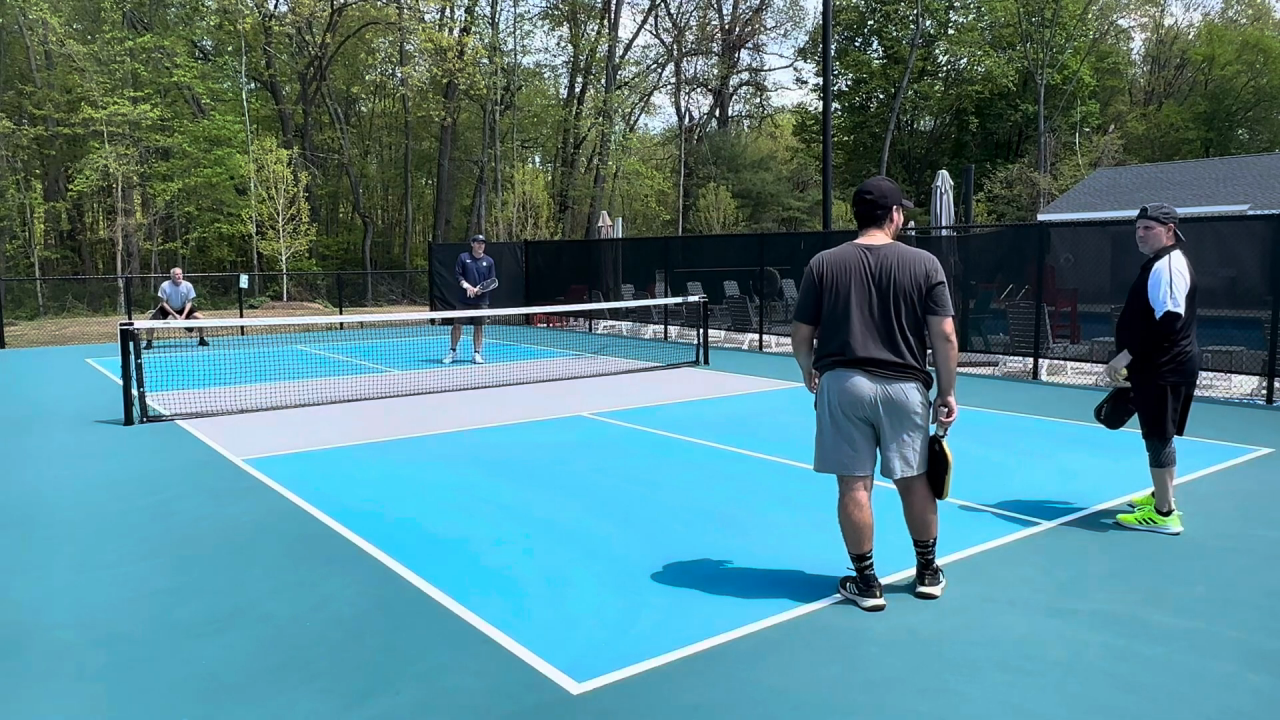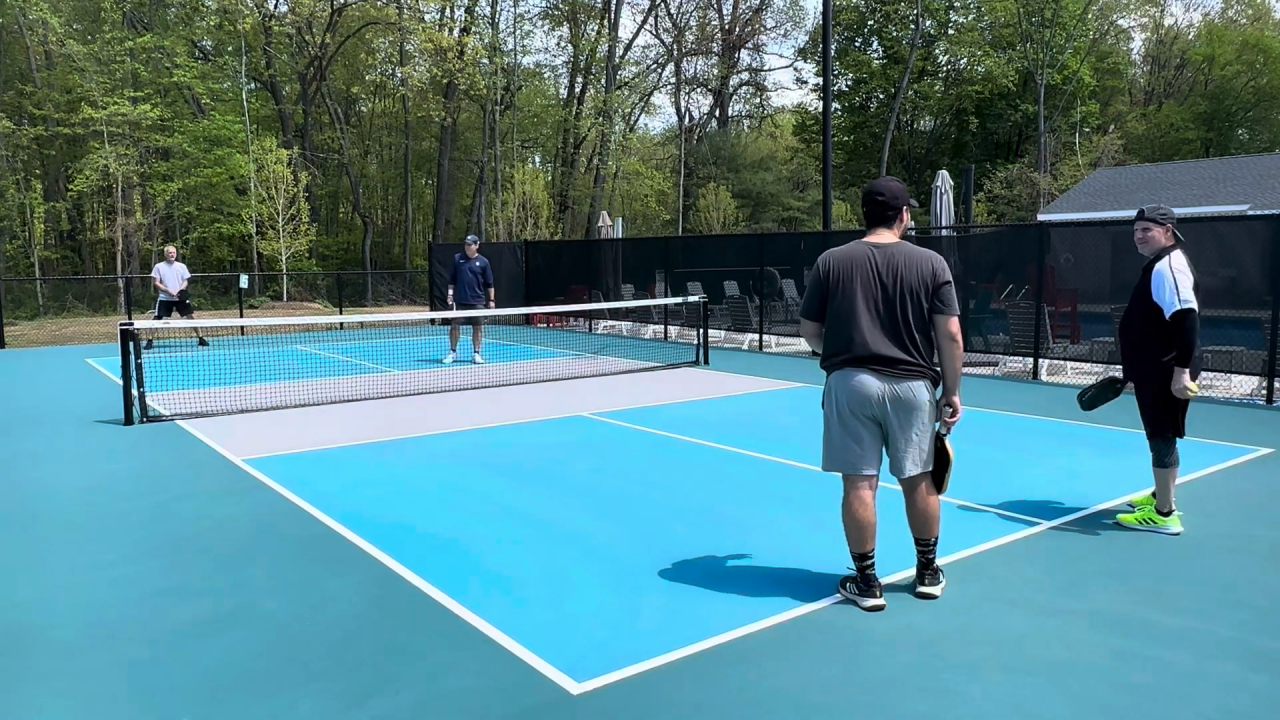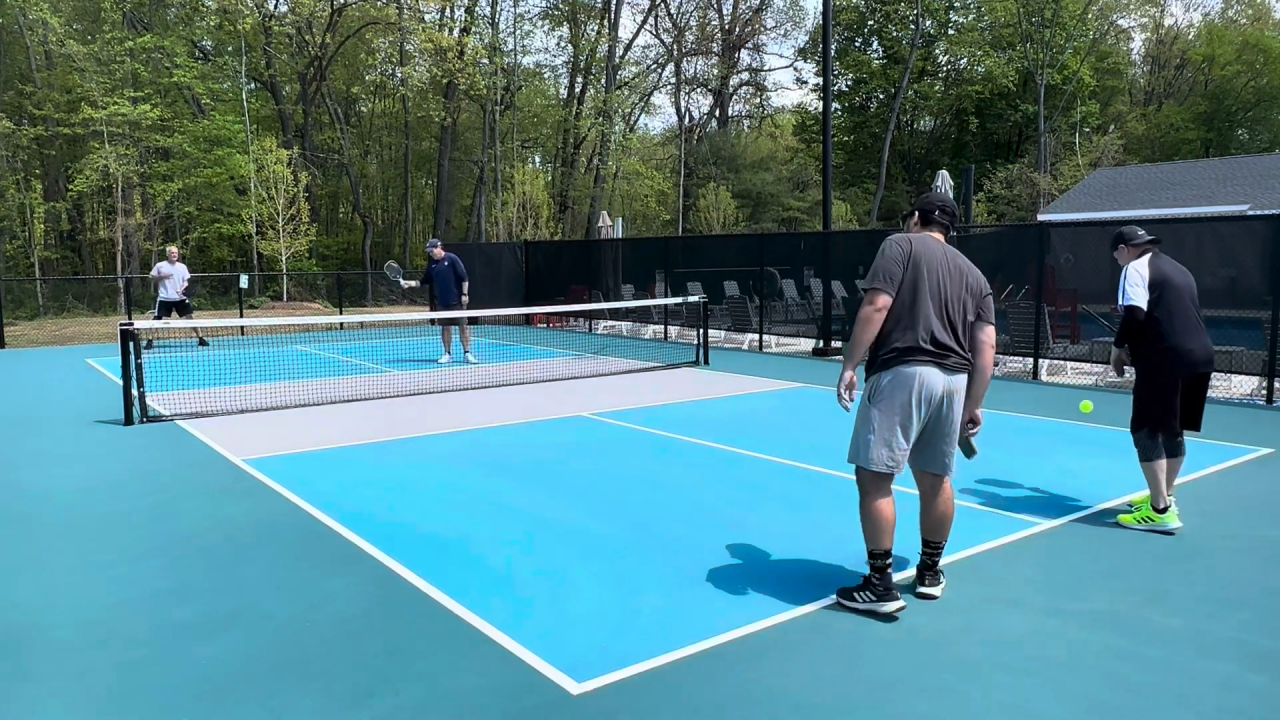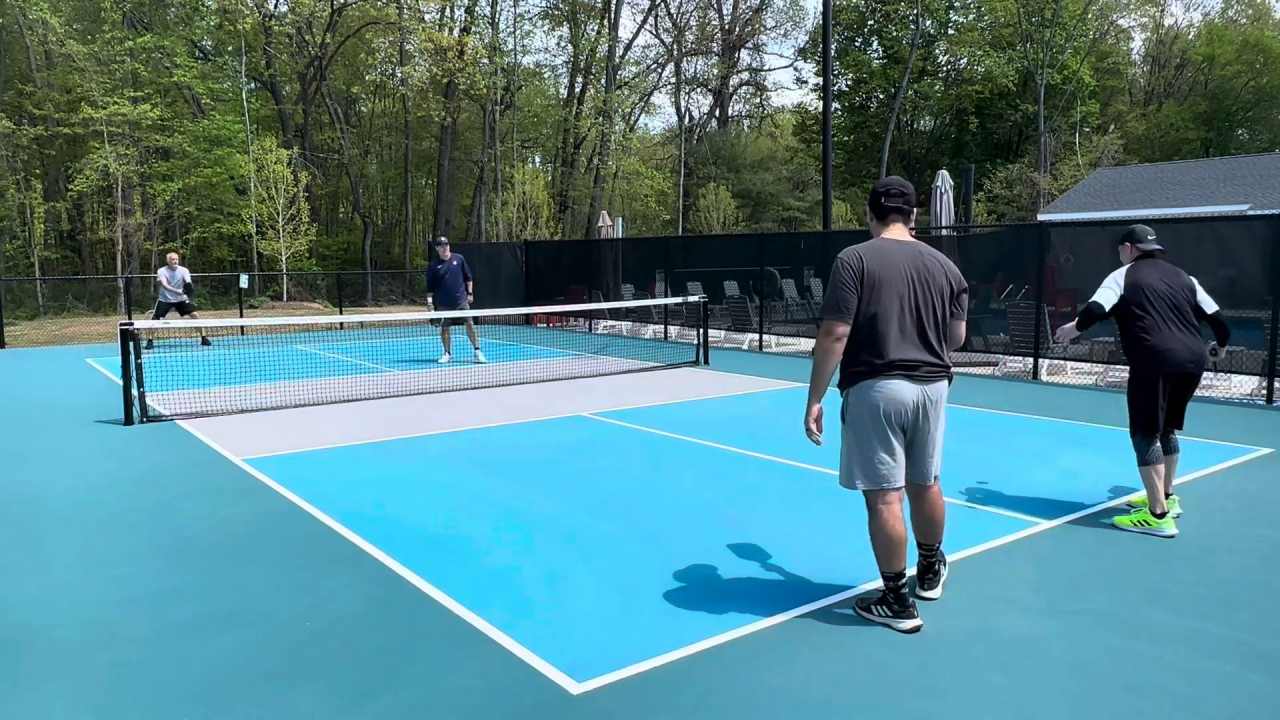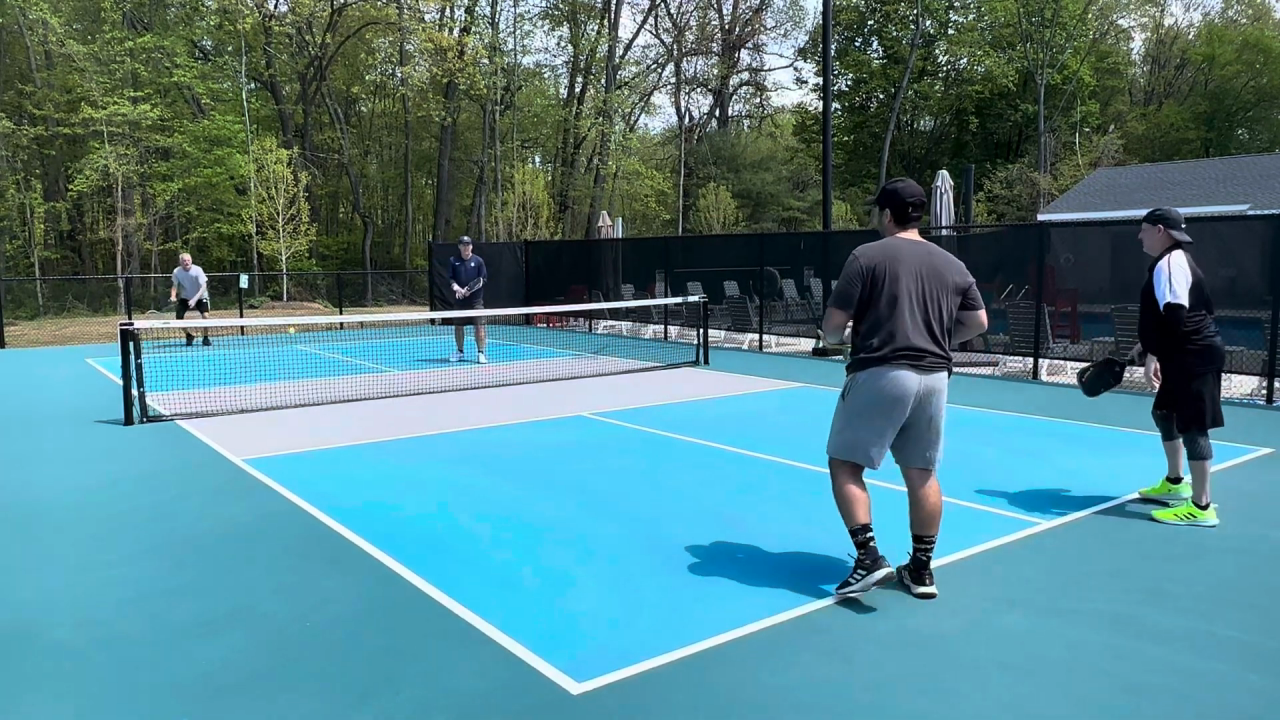
dt=1s
person 1, frame 1
left shoulder: (824, 264)
right shoulder: (924, 264)
left elbow: (801, 336)
right elbow: (944, 336)
left wrist: (810, 371)
right wrist: (947, 392)
left hip: (844, 384)
right hip: (903, 387)
left knee: (854, 485)
right knee: (914, 481)
left ankle: (866, 583)
right ankle: (928, 573)
person 1, frame 2
left shoulder: (831, 262)
right shoulder: (931, 263)
left elbow: (812, 331)
right elbow: (950, 336)
right wrist: (952, 392)
left hip: (851, 383)
right hip: (912, 385)
left knee: (859, 484)
right knee: (919, 481)
left ankle: (866, 582)
right ankle: (928, 572)
person 1, frame 3
left shoulder: (900, 245)
right shoulder: (973, 273)
left elbow: (876, 306)
right elbow: (986, 346)
left wrist: (848, 366)
right wrist: (973, 404)
left hip: (902, 375)
right hip: (952, 380)
left knee: (874, 478)
right knee: (936, 479)
left ankle: (881, 584)
right ankle: (929, 572)
person 1, frame 4
left shoulder: (854, 260)
right shoulder: (944, 266)
left elbow: (834, 335)
right elbow: (957, 337)
left wrist: (814, 400)
left hip: (876, 390)
right hip: (931, 387)
left knee: (884, 496)
right knee: (925, 484)
left ankle: (898, 602)
right ankle: (930, 572)
person 1, frame 5
left shoulder: (868, 256)
right shoulder: (951, 265)
left elbow: (835, 321)
right elbow: (978, 323)
left wrist: (837, 339)
left hip: (879, 376)
right hip: (931, 379)
left knee: (845, 465)
right knee: (923, 475)
left ankle: (870, 558)
right ankle: (921, 569)
person 2, frame 1
left shoulder: (1168, 266)
right shoulder: (1161, 264)
left elbow: (1170, 322)
left wrist: (1127, 355)
right wrist: (1133, 359)
left hip: (1164, 369)
right hip: (1159, 367)
left knee: (1158, 436)
right knee: (1159, 435)
left ankle: (1165, 513)
right ankle: (1161, 496)
person 2, frame 2
left shoulder: (1168, 267)
right shoulder: (1160, 265)
left elbow: (1186, 320)
left wrist: (1182, 370)
right wrist: (1135, 371)
left hip: (1166, 372)
right hip: (1156, 369)
left knee: (1161, 437)
right knee: (1162, 435)
left ankle: (1164, 514)
right ankle: (1161, 497)
person 2, frame 3
left shoulder: (1136, 268)
right shoulder: (1178, 270)
left elbow: (1134, 315)
left wrist: (1118, 348)
right wrist: (1132, 348)
left hip: (1166, 362)
right hip: (1197, 358)
left knee: (1146, 430)
right knee: (1172, 431)
left ankle: (1161, 510)
right ankle: (1163, 497)
person 2, frame 4
left shoulder: (1122, 275)
right shoulder: (1182, 278)
left elbow: (1096, 309)
right elbow: (1217, 320)
left wrist: (1074, 326)
right wrist: (1218, 344)
left hip: (1154, 363)
right hip: (1191, 361)
left knee: (1145, 434)
right knee: (1165, 429)
left ankle: (1158, 516)
right ankle: (1166, 497)
person 2, frame 5
left shoulder: (1169, 264)
right shoulder: (1177, 261)
left elbow: (1174, 315)
left wrist: (1152, 355)
right wrist: (1146, 345)
left hip: (1192, 360)
right hip: (1192, 358)
left knee: (1192, 427)
right knee: (1164, 412)
left ankle: (1201, 507)
right ankle: (1174, 482)
